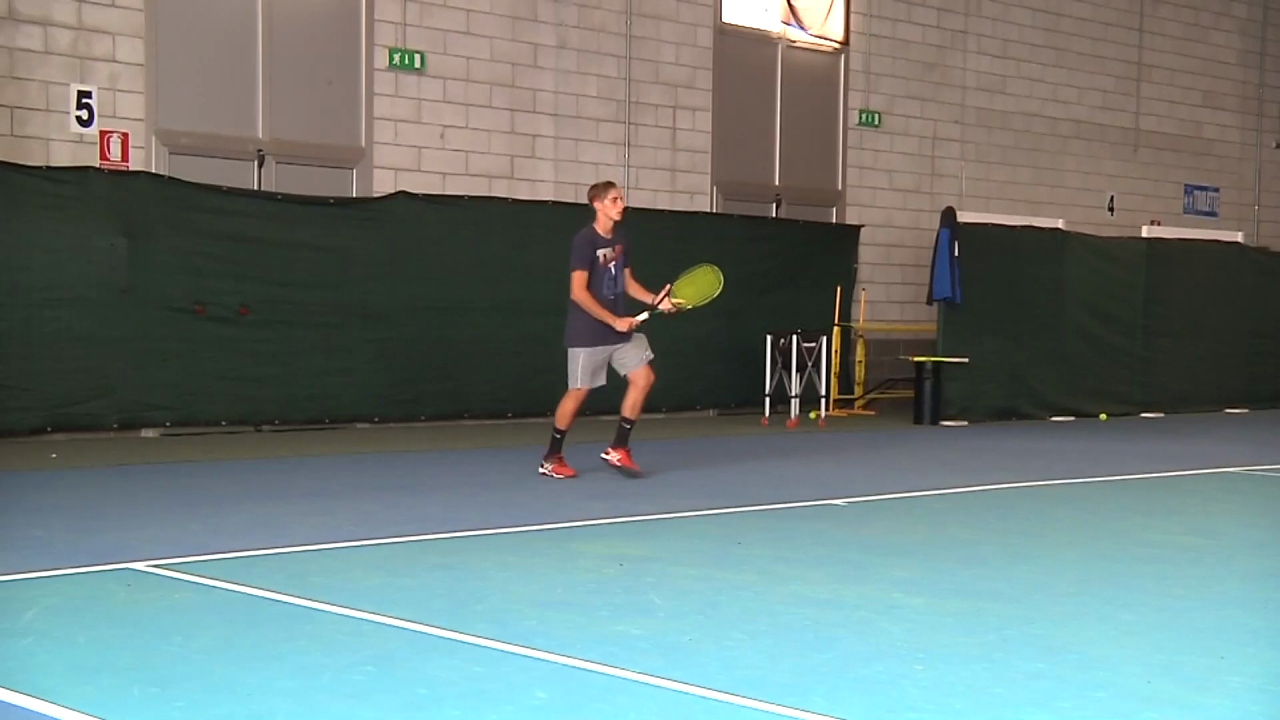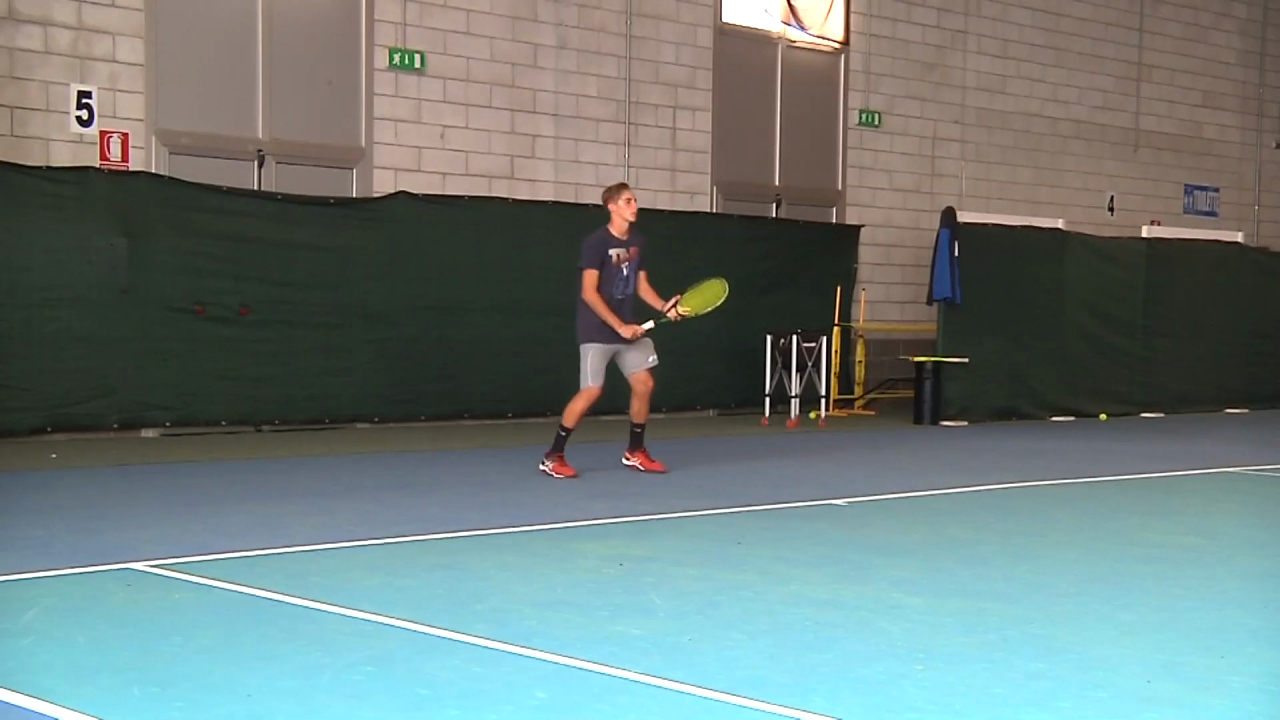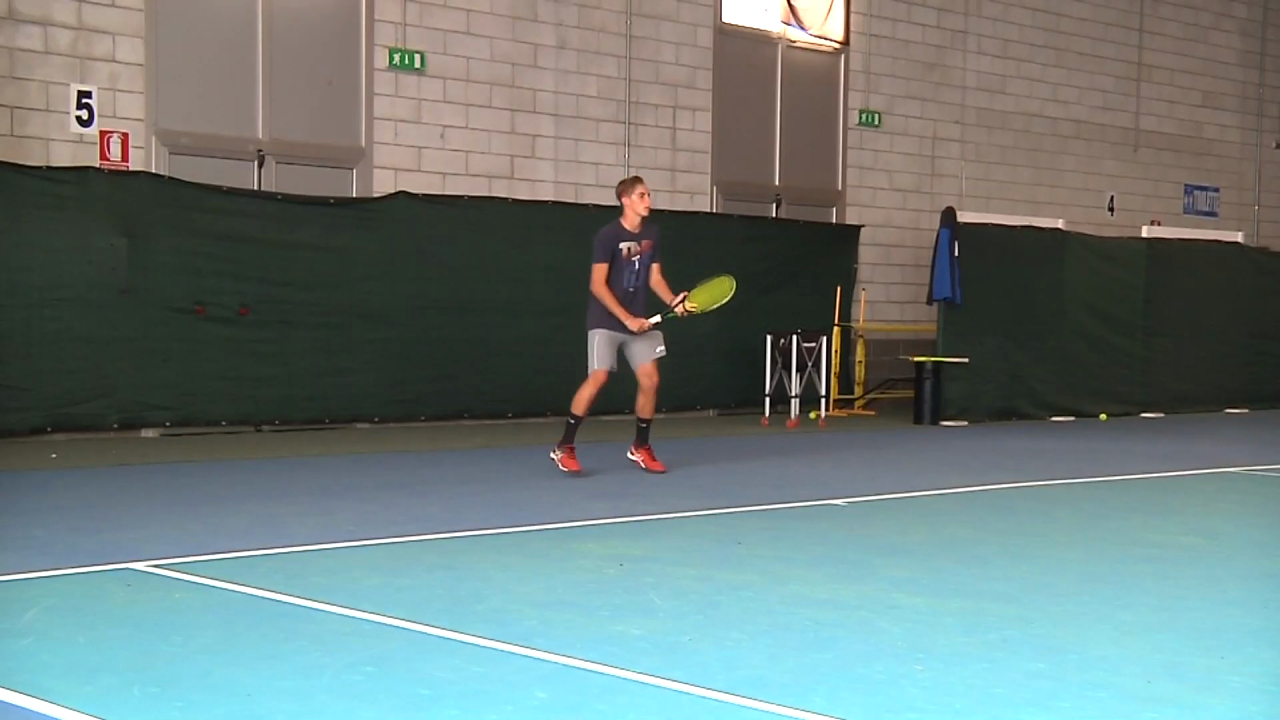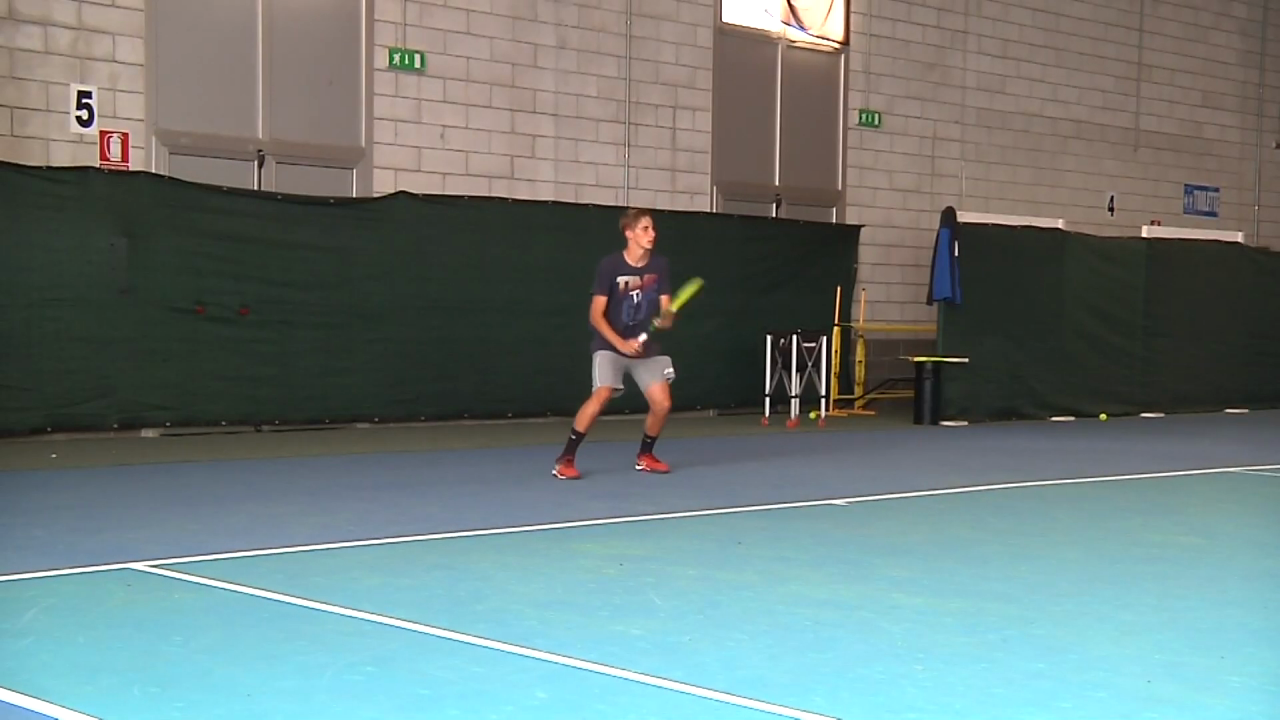
dt=0.3s
person 1, frame 1
left shoulder: (620, 238)
right shoulder: (584, 241)
right elbow: (578, 292)
left wrist: (655, 300)
right wrist: (614, 320)
left hip: (619, 330)
right hip: (588, 332)
left knee: (644, 378)
right knee: (579, 391)
left ankle: (618, 447)
right ankle: (551, 457)
person 1, frame 2
left shoulder: (637, 241)
right shoulder: (596, 242)
left elbow: (641, 285)
right elbow: (588, 293)
left wrist: (665, 307)
right wrist: (619, 326)
left hip: (627, 329)
right hip: (597, 331)
left knee: (644, 384)
right knee: (592, 391)
left ankle: (635, 451)
right ankle: (553, 456)
person 1, frame 3
left shoulder: (652, 233)
right shoulder: (608, 235)
left elbow: (655, 277)
right elbow: (597, 285)
left wrist: (673, 301)
right wrist: (627, 319)
left hip: (636, 321)
right hip: (606, 320)
left knee: (650, 380)
right knee: (598, 377)
left ankle: (640, 447)
right ankle: (565, 446)
person 1, frame 4
left shoulder: (660, 265)
right shoulder: (609, 266)
left elbow: (665, 308)
right elbow: (595, 315)
left wrist: (666, 320)
right wrist: (620, 343)
left hip: (646, 347)
right hip: (610, 345)
left knee: (662, 403)
right knee: (602, 395)
left ankle: (645, 455)
right ankle: (565, 458)
